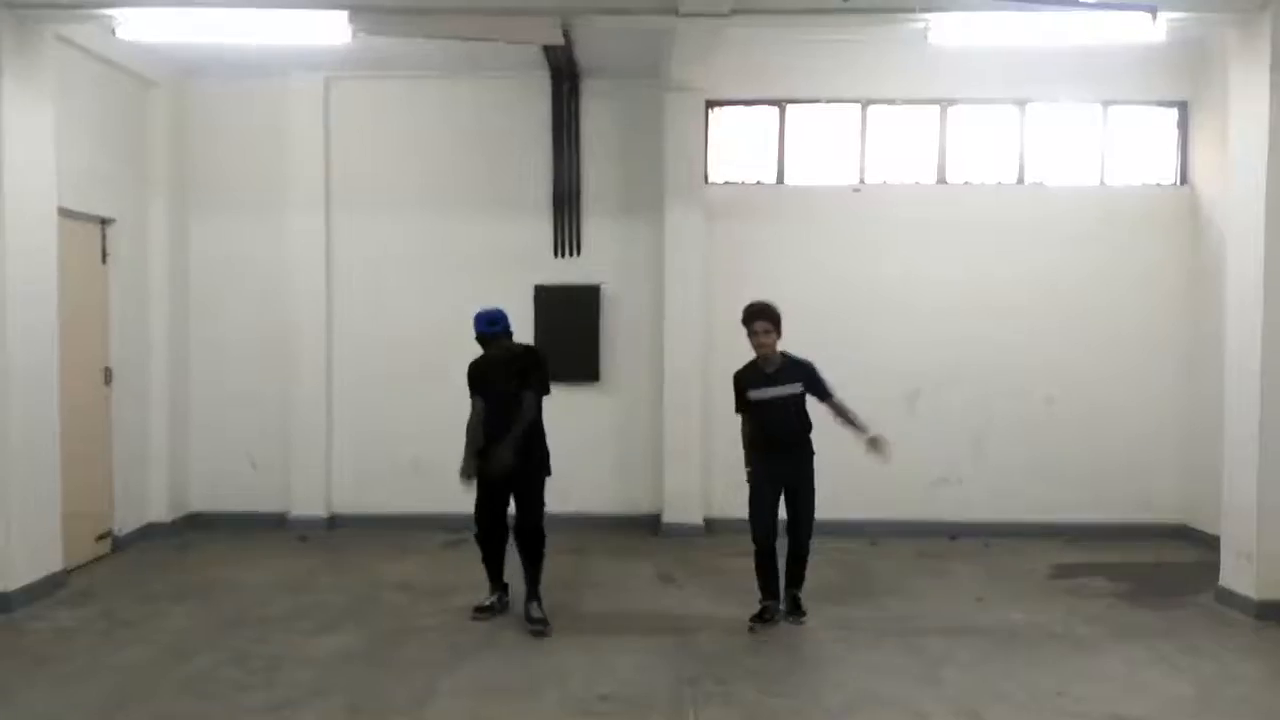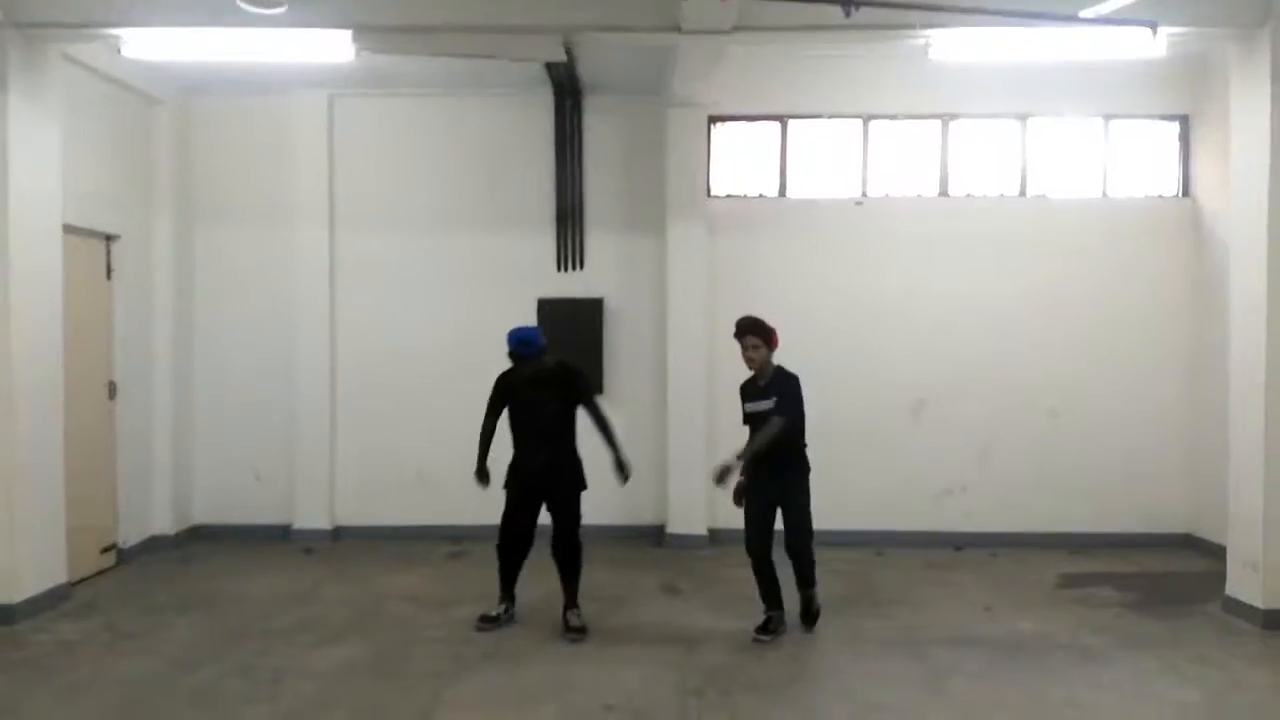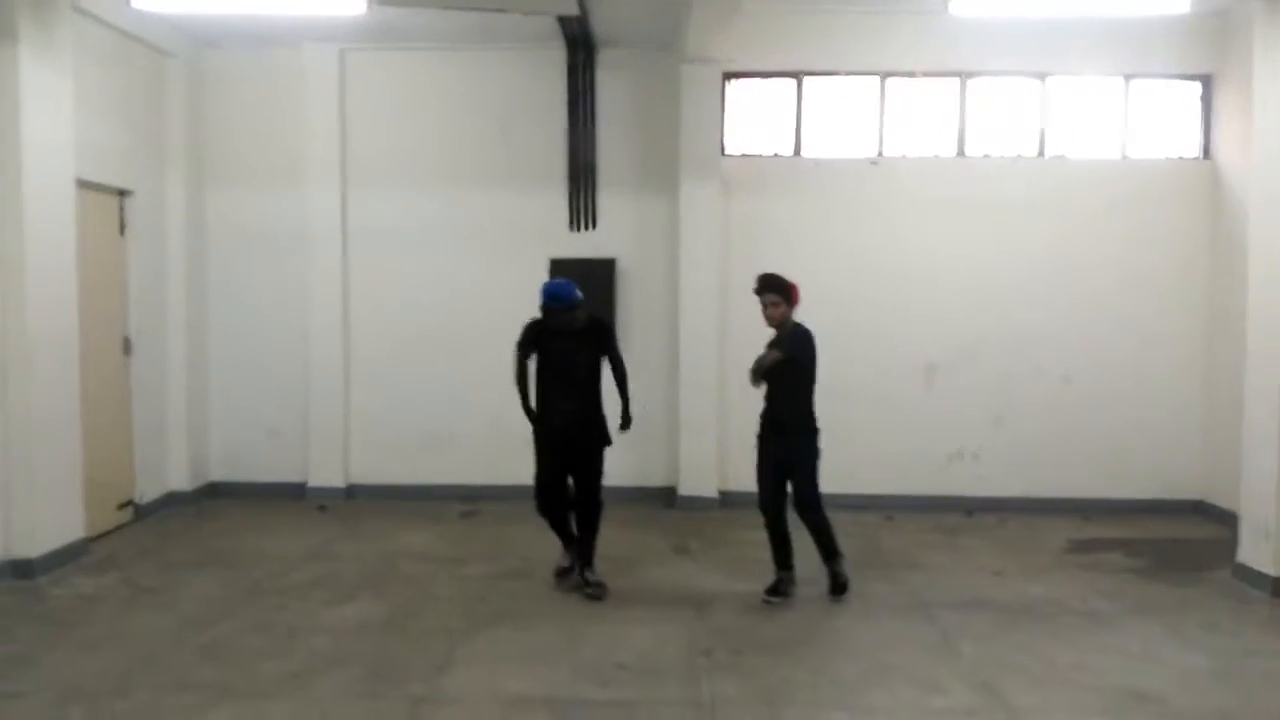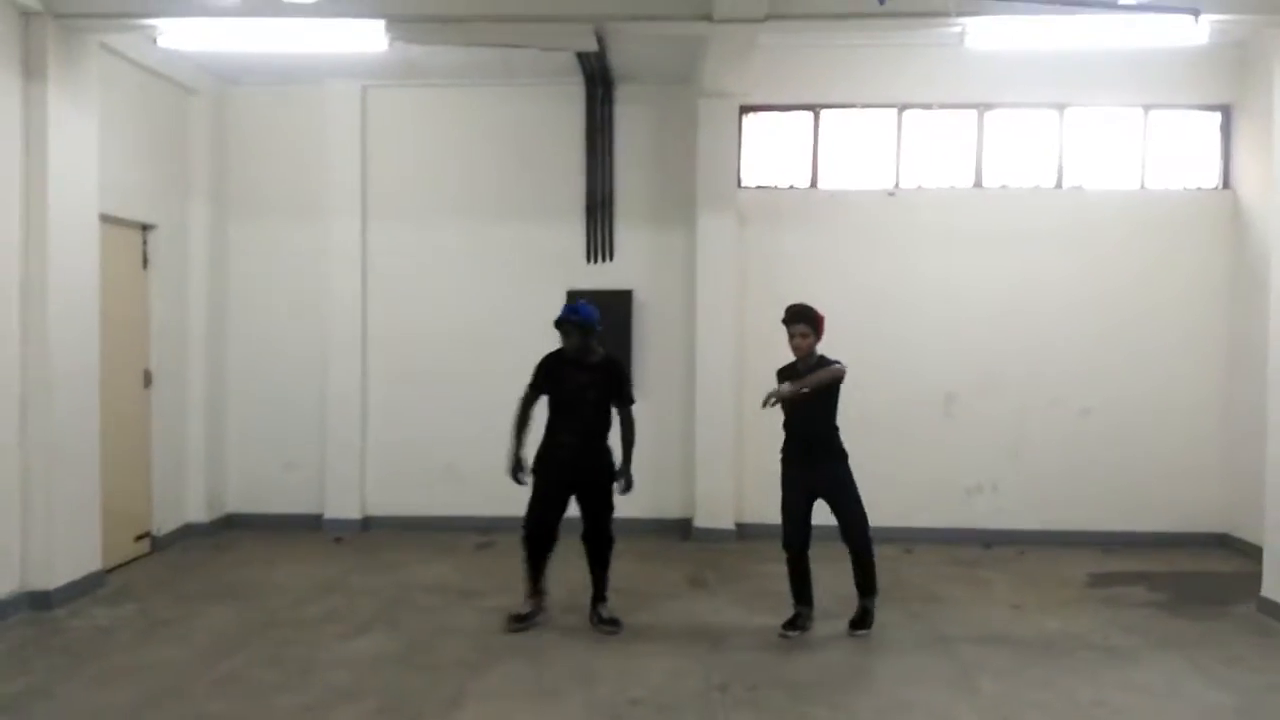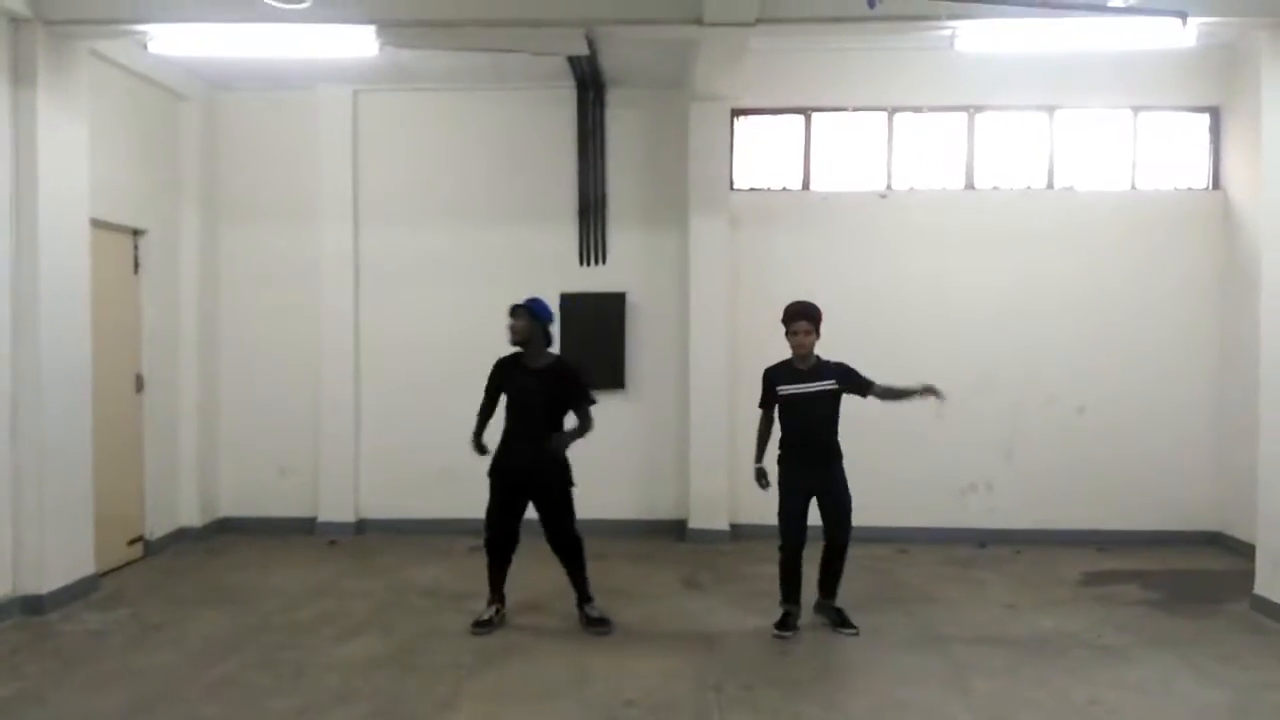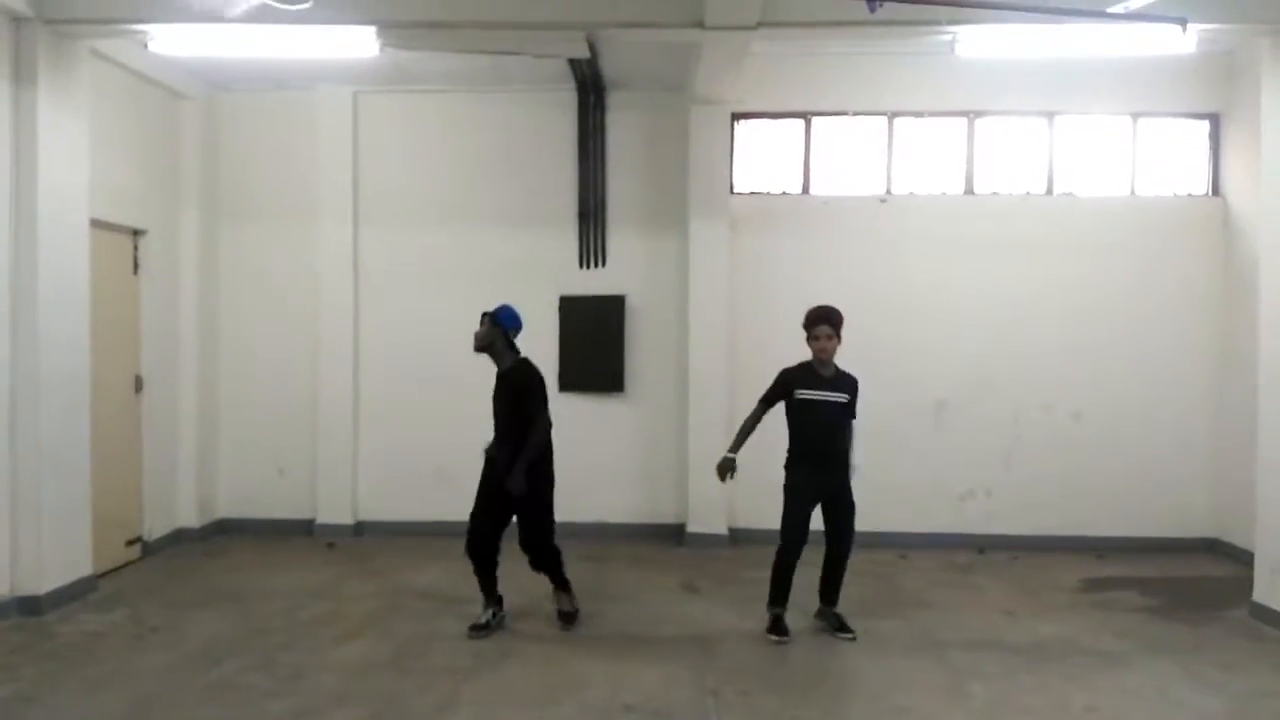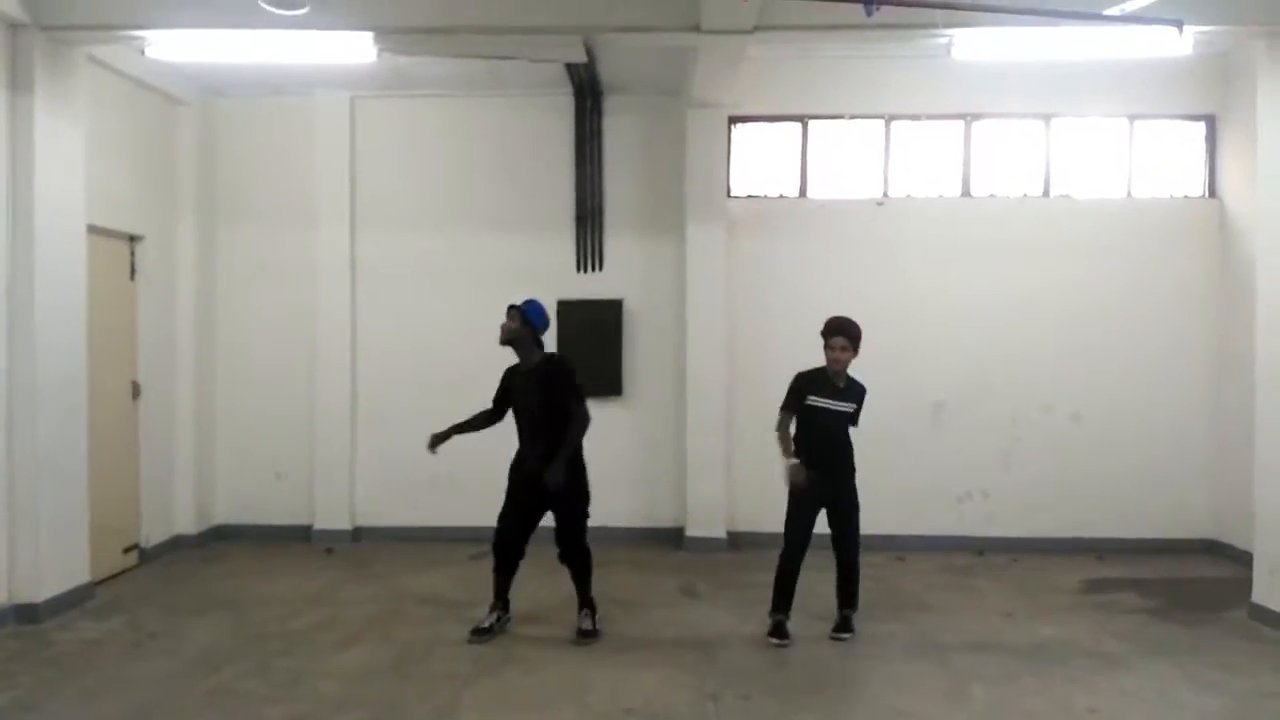
dt=0.3s
person 1, frame 1
left shoulder: (803, 369)
right shoulder: (744, 378)
left elbow: (833, 404)
right elbow: (748, 422)
left wrist: (865, 432)
right wrist: (749, 466)
left hip: (801, 462)
right hip: (764, 464)
left knee: (800, 533)
right knee: (762, 535)
left ankle: (791, 595)
right ankle: (769, 602)
person 1, frame 2
left shoulder: (788, 383)
right shoulder: (747, 389)
left elbow: (773, 428)
left wrist: (736, 461)
right wrist: (744, 478)
left hip: (792, 476)
right hip: (759, 478)
left knee: (798, 544)
right knee: (756, 548)
left ankle: (808, 594)
right ankle: (775, 613)
person 1, frame 3
left shoulder: (800, 336)
right shoulder: (777, 344)
left elbow: (763, 363)
left wrist: (756, 372)
left hip: (800, 436)
right hip: (772, 436)
left knee: (807, 505)
right knee: (770, 508)
left ankle: (835, 566)
right ankle: (785, 574)
person 1, frame 4
left shoulder: (827, 367)
right shoulder: (785, 373)
left elbow: (839, 371)
left wrist: (789, 389)
left hip: (832, 465)
right hip: (795, 469)
left knee: (857, 533)
right knee: (794, 543)
left ankle: (867, 602)
right ankle: (803, 609)
person 1, frame 5
left shoulder: (836, 372)
right shoulder: (775, 375)
left elbow: (878, 391)
right elbow: (767, 419)
left wrist: (917, 391)
right wrist: (758, 461)
left hip: (830, 468)
right hip: (793, 470)
left knee: (838, 538)
right knee: (791, 541)
left ankle: (827, 603)
right ankle: (790, 609)
person 1, frame 6
left shoulder: (848, 384)
right shoulder: (792, 377)
right elbow: (758, 412)
left wrist: (847, 467)
right wrist: (732, 453)
left hip: (837, 476)
right hip: (800, 474)
left knee: (841, 544)
right knee: (792, 544)
left ankle: (828, 609)
right ankle: (777, 611)
person 1, frame 7
left shoulder: (857, 391)
right shoulder: (804, 382)
right elbow: (783, 426)
right wrist: (791, 461)
left hip: (842, 481)
right hip: (806, 479)
left knee: (848, 550)
right knee: (793, 549)
left ankle: (846, 613)
right ankle: (779, 617)
person 2, frame 1
left shoulder: (531, 360)
right shoulder: (478, 368)
left elbow: (530, 407)
right elbow: (478, 414)
left wrist: (509, 446)
right wrist: (469, 457)
left hip: (526, 456)
right hip: (490, 457)
left knee: (529, 527)
right knee: (488, 526)
left ankle: (533, 600)
right ankle: (498, 592)
person 2, frame 2
left shoulder: (567, 376)
right shoulder: (507, 381)
left elbow: (595, 413)
right elbow: (490, 420)
left wrist: (617, 454)
right wrist: (481, 463)
left hip: (564, 471)
right hip: (524, 471)
left knee: (566, 540)
right knee: (511, 538)
left ankle: (571, 609)
right ankle: (506, 603)
person 2, frame 3
left shoulder: (598, 330)
right shoulder: (537, 330)
left elbow: (617, 364)
right elbow: (522, 363)
left wrist: (626, 407)
right wrist: (527, 406)
left hip: (588, 426)
right hip: (550, 426)
left knee: (588, 497)
right knee: (549, 495)
left ankle: (586, 566)
right ankle: (570, 548)
person 2, frame 4
left shoulder: (612, 369)
right shoulder: (553, 363)
left elbow: (625, 418)
right elbow: (527, 404)
left wrist: (626, 464)
right wrist: (516, 452)
left hip: (596, 463)
right hip: (554, 460)
left knee: (599, 535)
right knee: (537, 530)
left ankle: (599, 603)
right ankle: (534, 598)
person 2, frame 5
left shoulder: (564, 372)
right shoulder: (505, 367)
left elbow: (586, 420)
right elbow: (490, 399)
left wrist: (569, 437)
right wrist: (477, 434)
left hip: (549, 467)
right hip: (508, 465)
left knee: (564, 536)
right knee: (499, 535)
left ankle: (586, 604)
right ankle: (496, 604)
person 2, frame 6
left shoulder: (525, 374)
right shoulder: (502, 373)
left elbow: (541, 425)
left wrist: (520, 471)
left hip: (529, 473)
right hip: (498, 469)
left knee: (537, 543)
right knee: (479, 540)
left ankle: (563, 591)
right ankle: (493, 606)
person 2, frame 7
left shoulder: (558, 368)
right shoulder: (513, 376)
left elbow: (581, 419)
right elbow: (494, 415)
left wrist: (561, 464)
right wrist: (449, 432)
left hip: (564, 471)
right hip: (526, 470)
left knee: (572, 542)
right knee: (506, 541)
left ankle: (587, 610)
right ankle: (498, 610)
